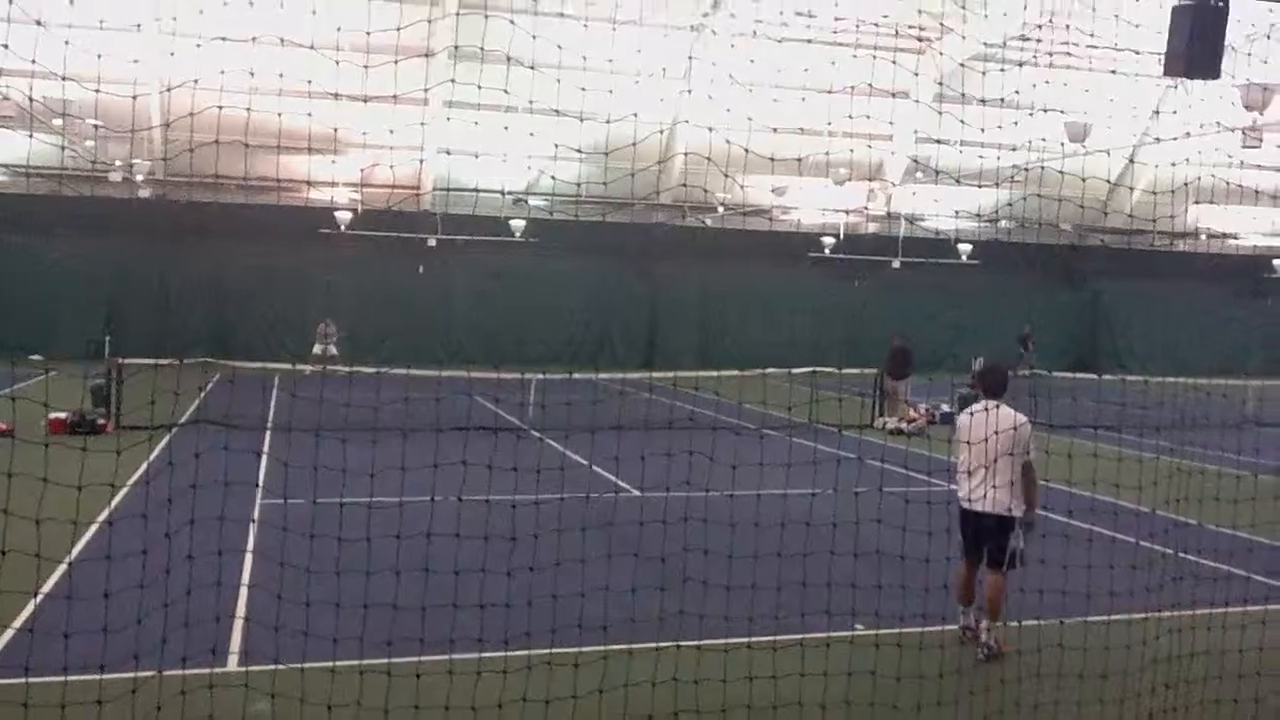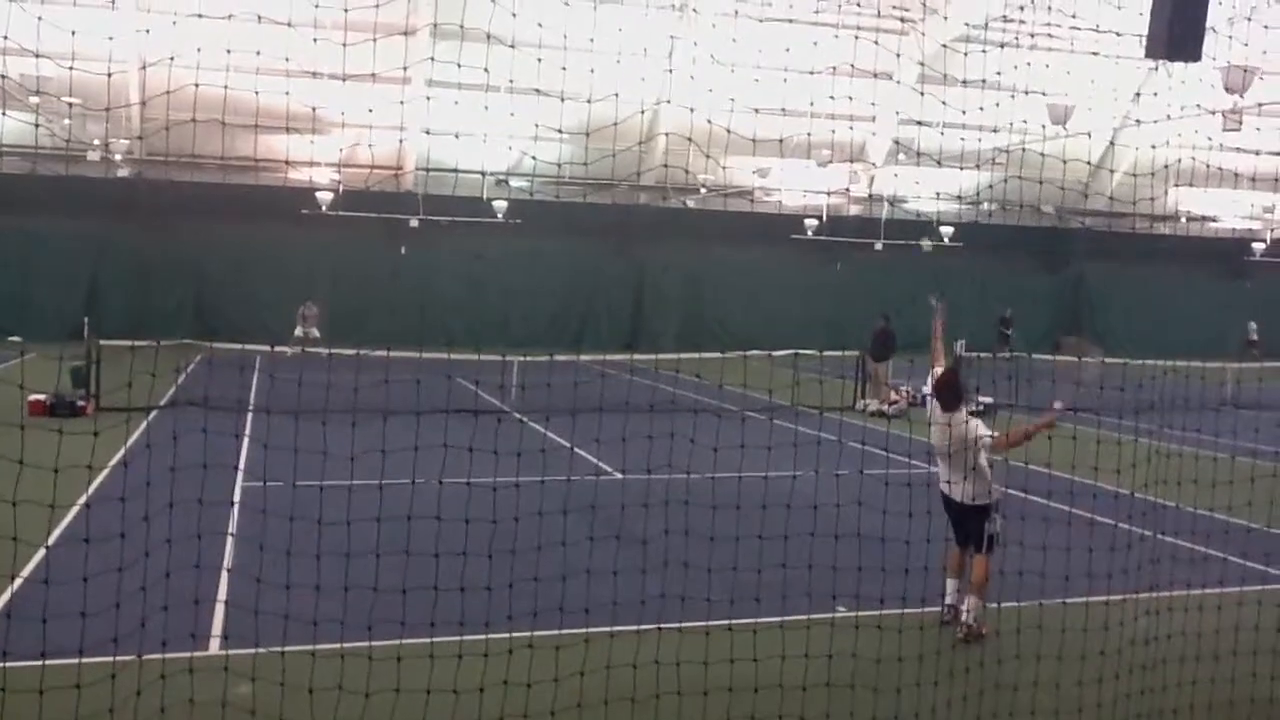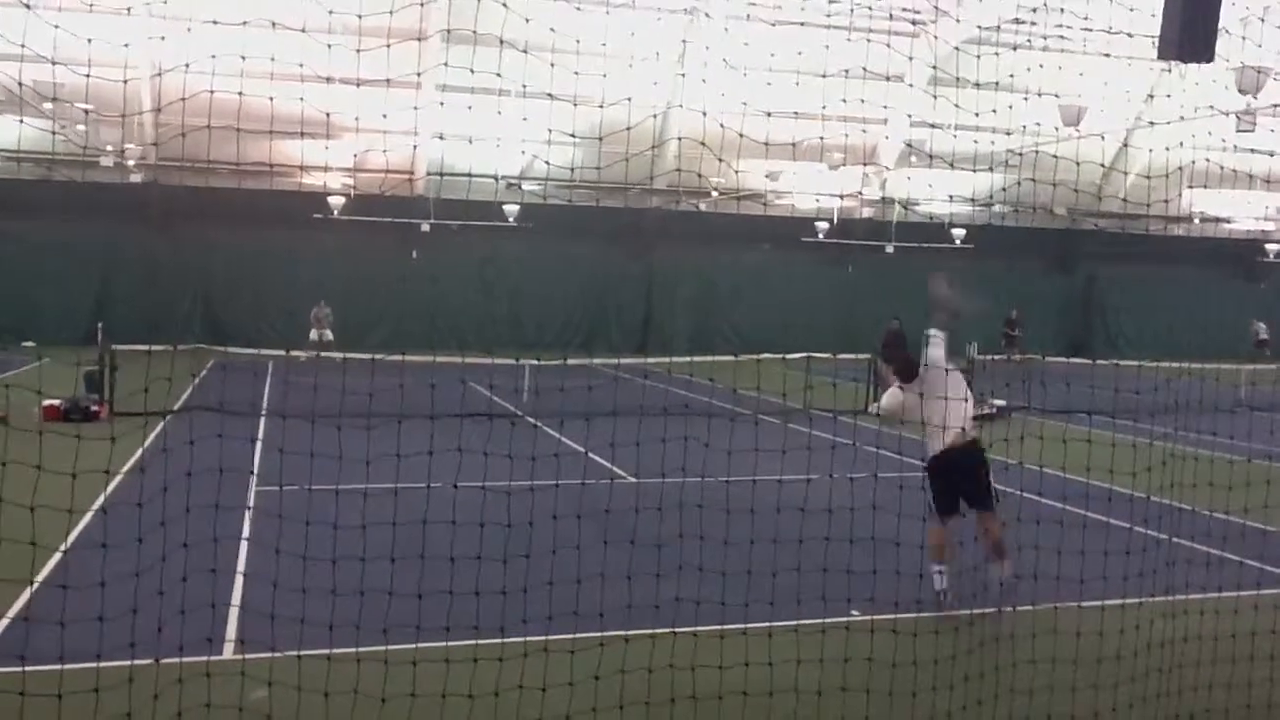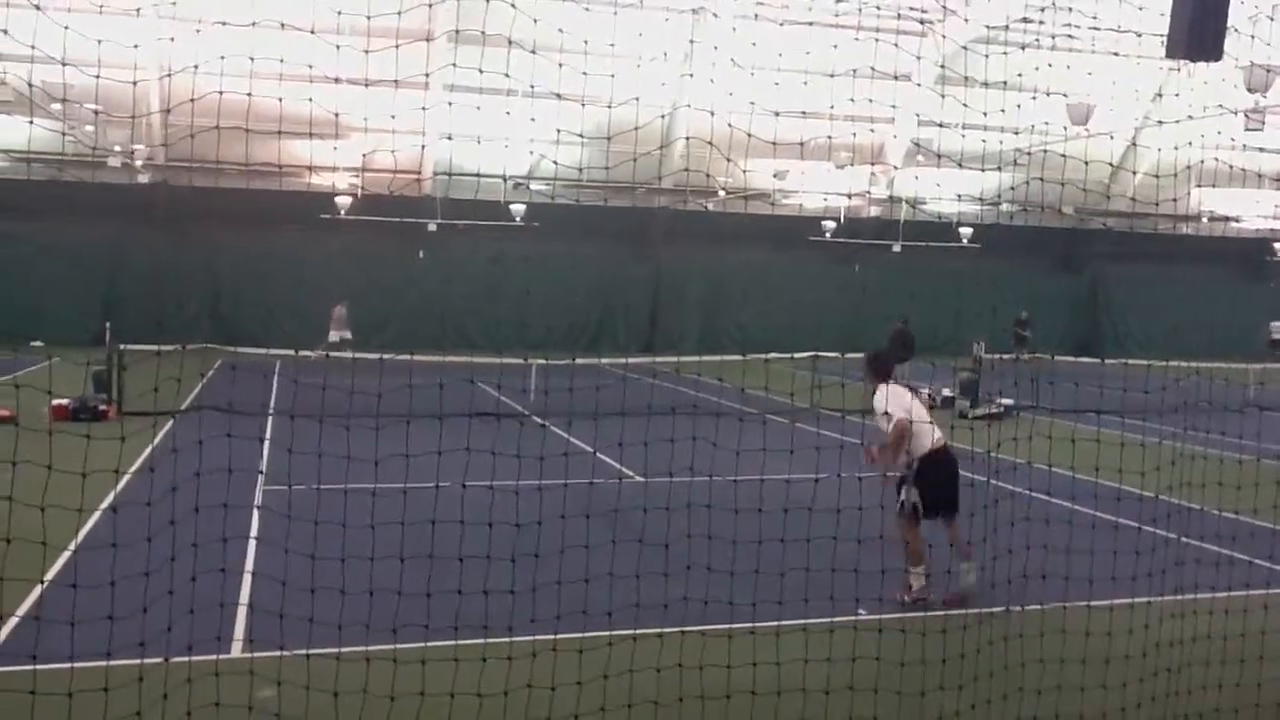
dt=0.5s
person 1, frame 1
left shoulder: (963, 419)
right shoulder: (1019, 422)
right elbow: (1028, 471)
right wrist: (1030, 508)
left hip: (968, 504)
right hip: (1003, 507)
left knee: (968, 565)
right knee: (997, 572)
left ankle: (967, 623)
right ankle: (987, 638)
person 1, frame 2
left shoulder: (934, 403)
right shoulder: (967, 427)
left elbow: (938, 359)
right elbow: (1001, 444)
left wrist: (938, 322)
right wrist: (1040, 425)
left hip: (949, 491)
right hip: (978, 498)
left knee: (960, 545)
right knee: (980, 554)
left ankle: (950, 604)
right ankle: (969, 620)
person 1, frame 3
left shoulder: (897, 395)
right shoulder: (936, 367)
left elbow: (882, 413)
right elbow: (937, 333)
left hip: (940, 459)
right hip: (970, 451)
left knee: (941, 522)
right knee: (987, 517)
left ankle: (940, 582)
right ankle: (1002, 570)
person 1, frame 4
left shoulder: (882, 397)
right shoulder: (900, 391)
left elbow: (902, 424)
left wrist: (892, 456)
right wrist: (882, 452)
left hip: (925, 461)
right hip: (945, 455)
left knee: (909, 525)
right knee: (950, 519)
left ankle: (918, 588)
right ankle: (967, 577)
